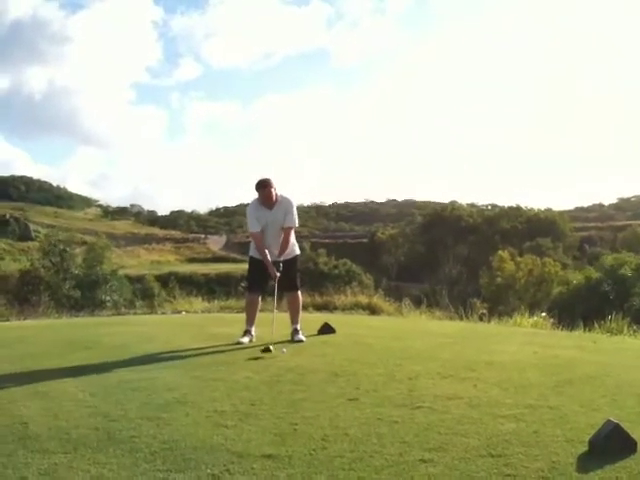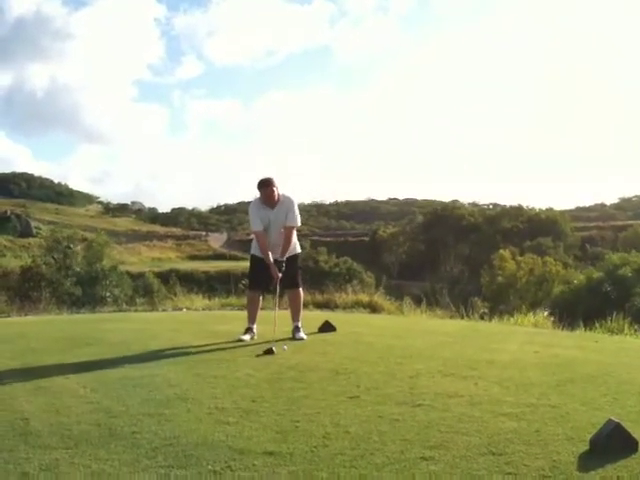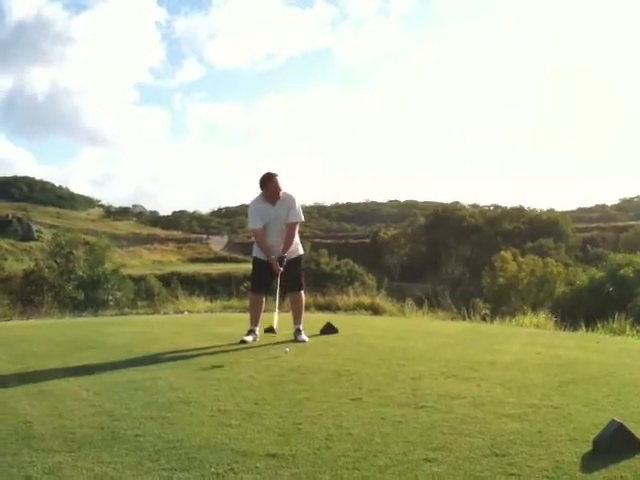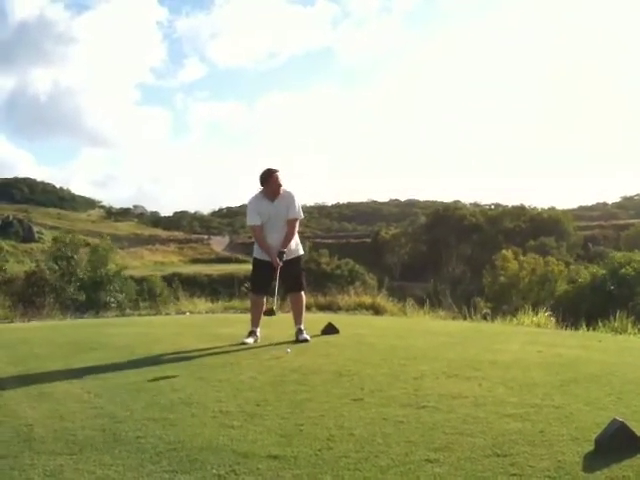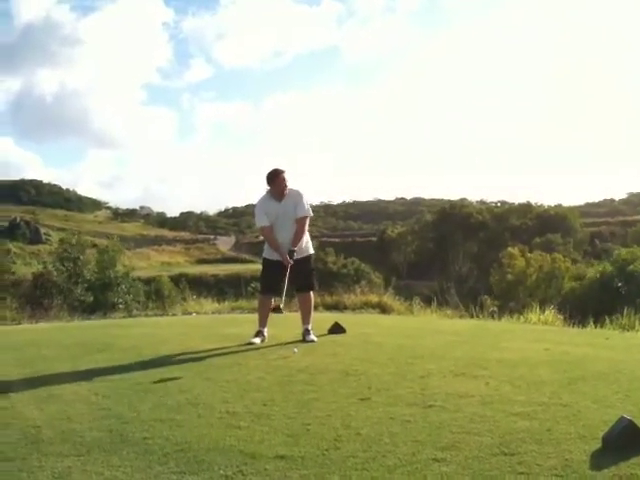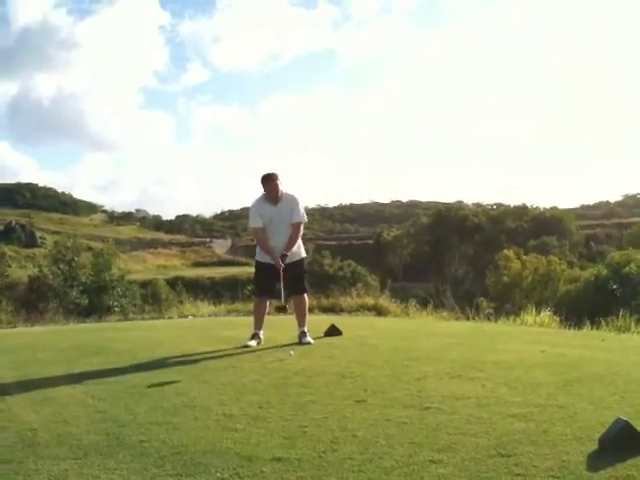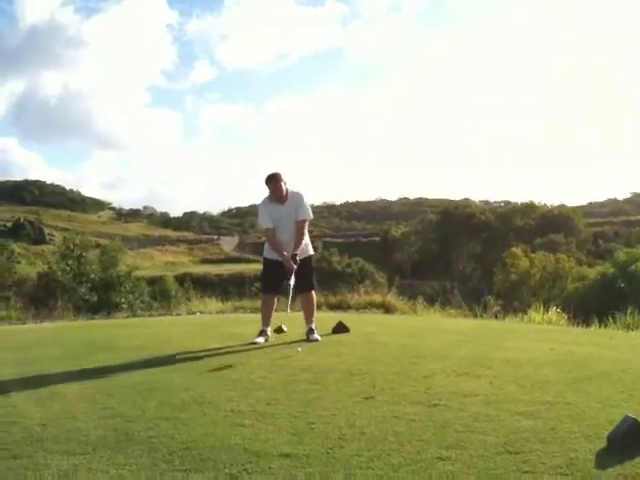
dt=0.3s
person 1, frame 1
left shoulder: (288, 204)
right shoulder: (252, 208)
left elbow: (287, 234)
right elbow: (257, 239)
left wrist: (279, 259)
right wrist: (269, 264)
left hip: (287, 253)
right hip: (260, 255)
left knee: (293, 290)
right knee: (253, 291)
left ankle: (296, 329)
right ankle: (249, 331)
person 1, frame 2
left shoulder: (289, 203)
right shoulder: (254, 207)
left elbow: (289, 233)
right elbow: (260, 238)
left wrist: (281, 259)
right wrist: (271, 265)
left hip: (289, 252)
right hip: (261, 254)
left knee: (295, 288)
right knee: (254, 289)
left ankle: (297, 327)
right ankle: (251, 328)
person 1, frame 3
left shoulder: (290, 200)
right shoulder: (255, 206)
left elbow: (292, 230)
right elbow: (259, 236)
left wrist: (283, 255)
right wrist: (272, 260)
left hip: (291, 253)
right hip: (263, 255)
left knee: (296, 290)
right knee: (257, 292)
left ankle: (298, 329)
right ankle: (253, 330)
person 1, frame 4
left shoulder: (290, 197)
right shoulder: (254, 203)
left elbow: (293, 226)
right elbow: (257, 233)
left wrist: (283, 250)
right wrist: (271, 255)
left hip: (291, 253)
right hip: (263, 255)
left knee: (297, 290)
right knee: (257, 293)
left ankle: (300, 329)
right ankle: (254, 331)
person 1, frame 5
left shoulder: (297, 196)
right shoulder: (262, 204)
left elbow: (303, 225)
right elbow: (267, 234)
left wrist: (293, 249)
right wrist: (282, 254)
left hip: (301, 252)
right hip: (273, 255)
left knee: (306, 291)
right knee: (266, 293)
left ankle: (307, 329)
right ankle: (261, 331)
person 1, frame 6
left shoulder: (293, 201)
right shoulder: (256, 206)
left elbow: (297, 230)
right elbow: (259, 236)
left wrist: (285, 253)
right wrist: (274, 257)
left hip: (293, 256)
right hip: (266, 258)
left knee: (300, 293)
right knee: (261, 296)
left ankle: (303, 331)
right ankle: (257, 333)
person 1, frame 7
left shoulder: (299, 199)
right shoulder: (265, 206)
left elbow: (301, 228)
right elbow: (270, 236)
left wrist: (295, 253)
right wrist: (285, 257)
left hip: (301, 253)
right hip: (274, 256)
left knee: (307, 290)
right knee: (268, 293)
left ankle: (311, 328)
right ankle: (265, 330)
